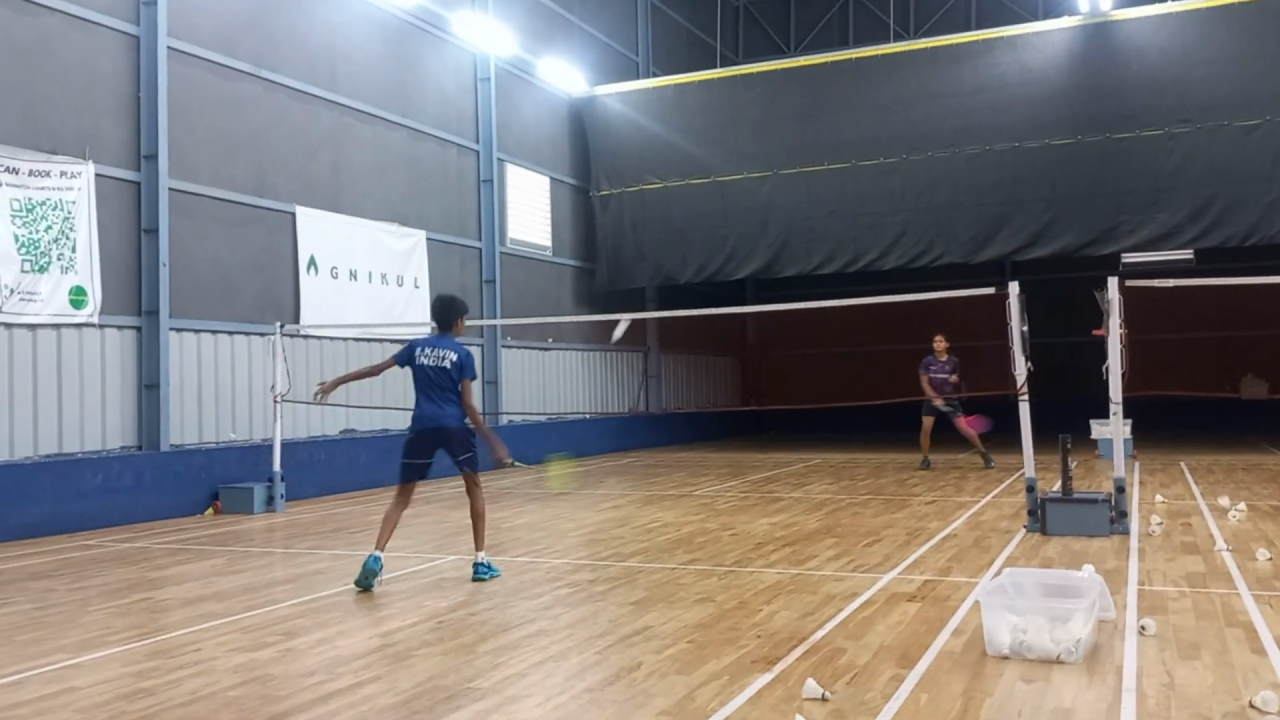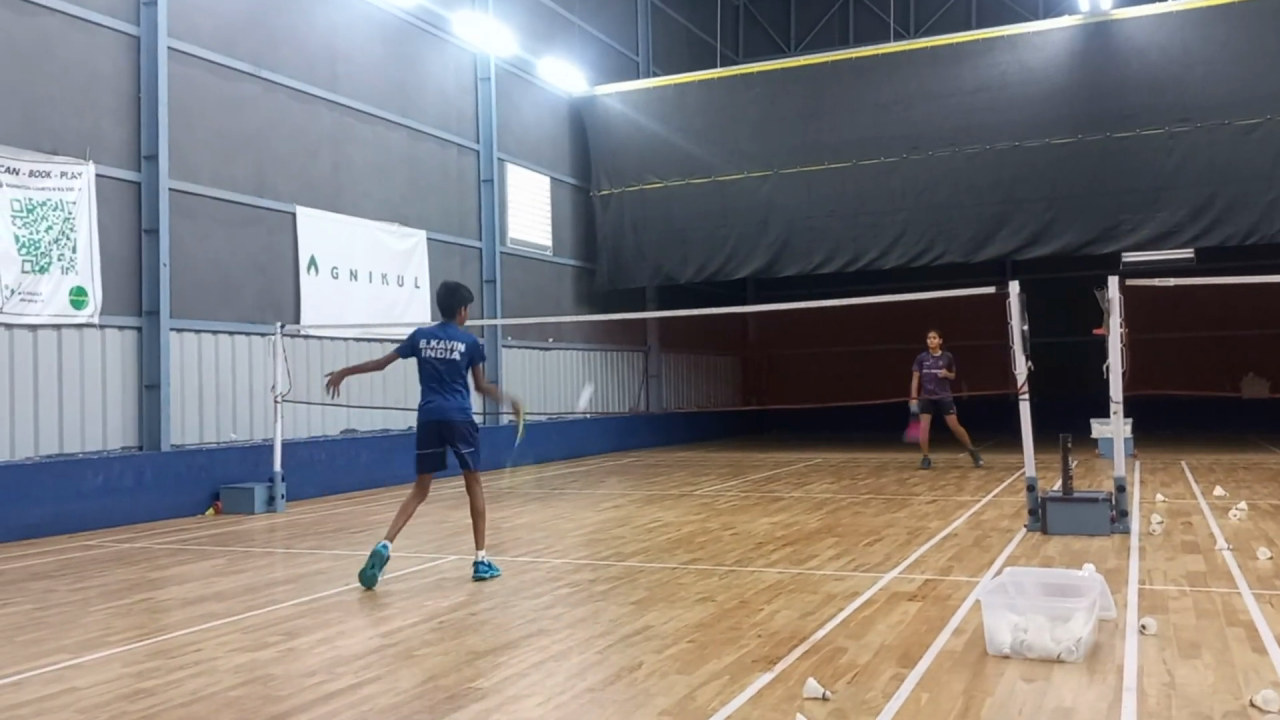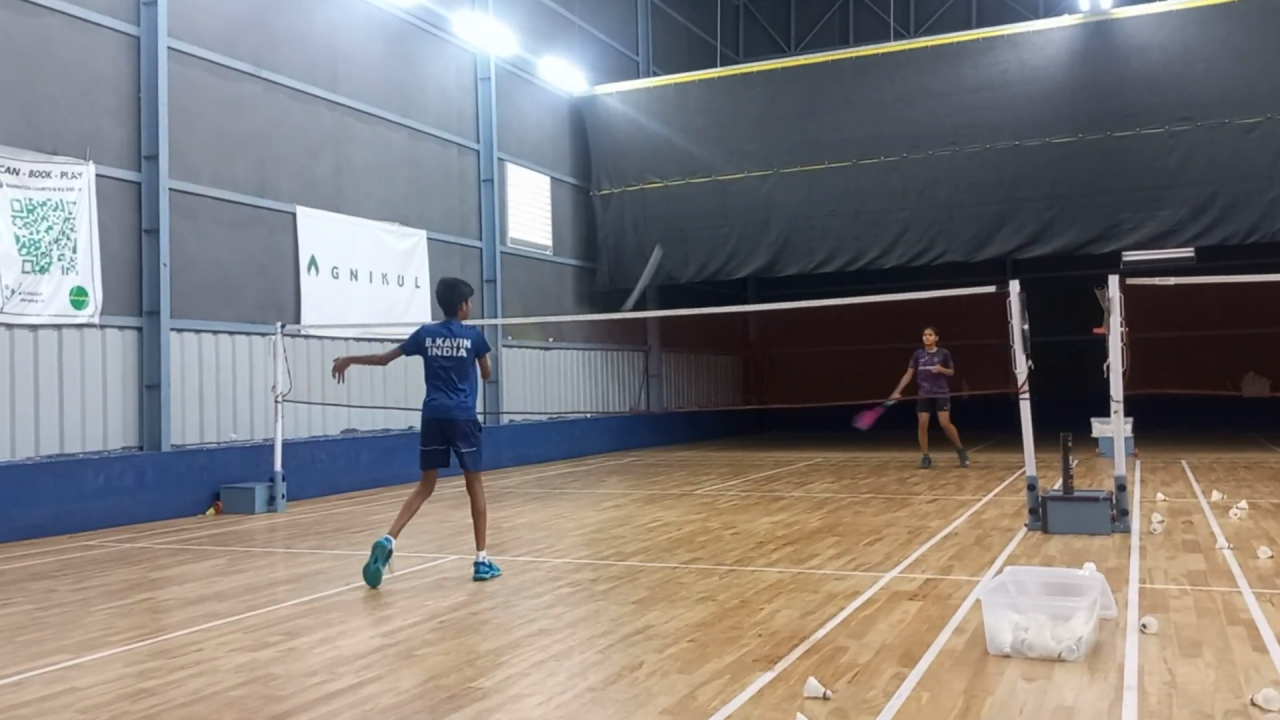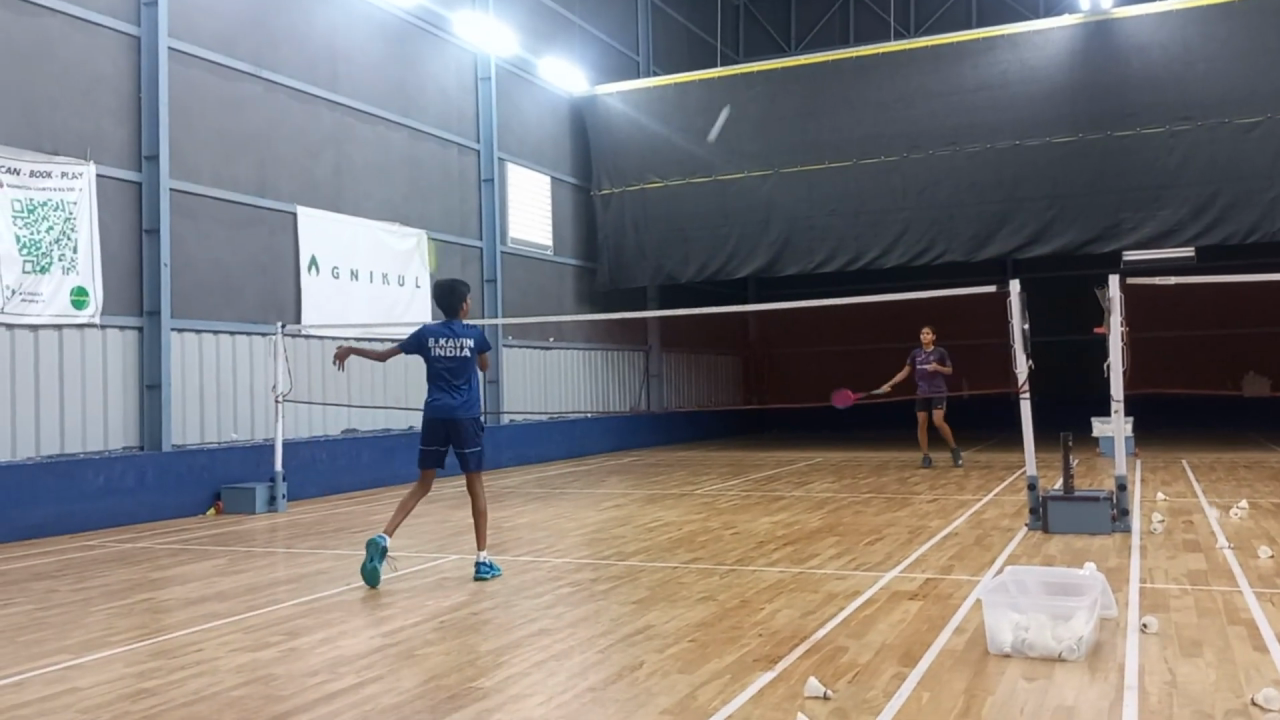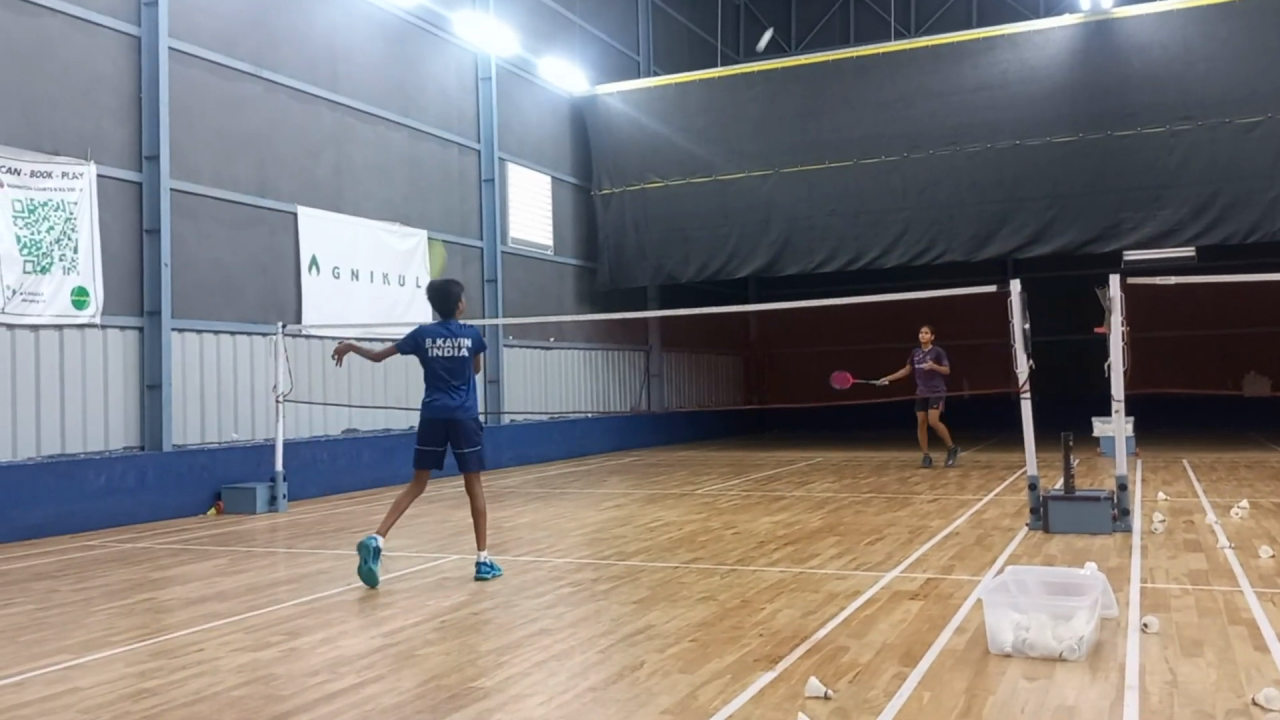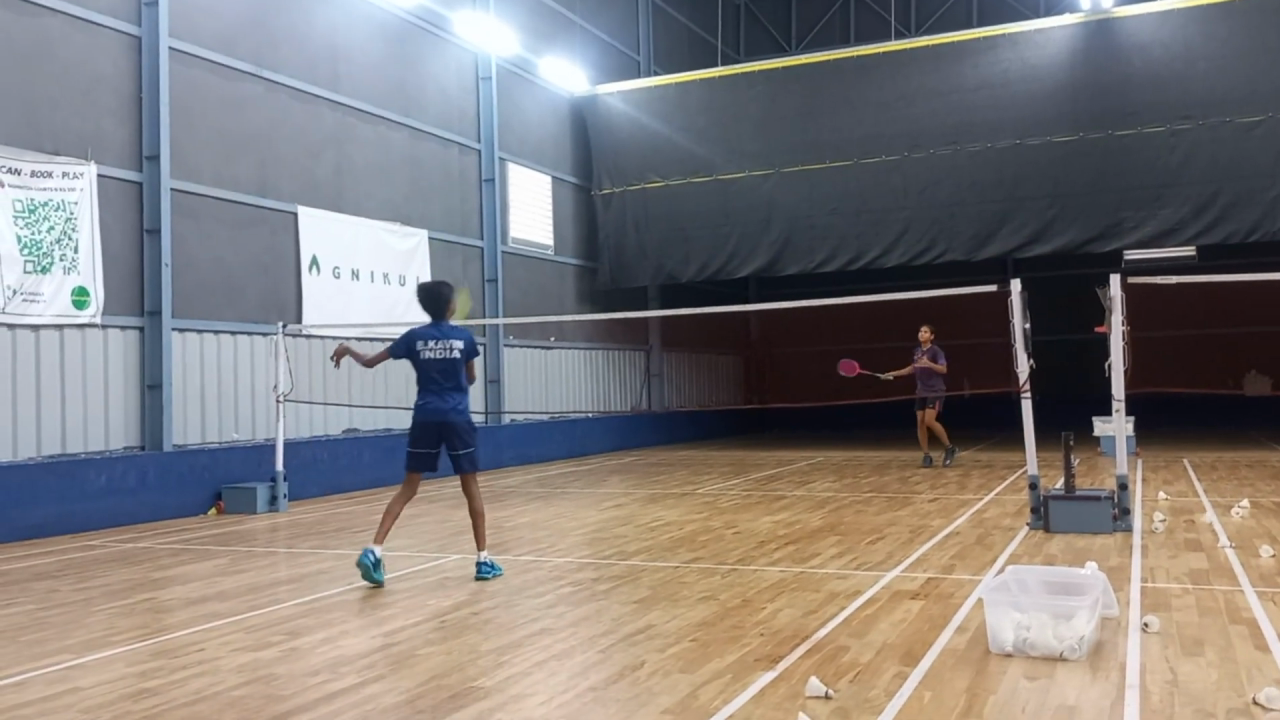
dt=0.1s
person 1, frame 1
left shoulder: (416, 347)
right shoulder: (463, 354)
left elbow: (375, 369)
right elbow: (469, 406)
left wrist: (336, 382)
right wrist: (495, 443)
left hip: (421, 427)
right hip: (454, 426)
left knee: (401, 498)
right knee: (474, 488)
left ankle: (376, 557)
right ankle: (480, 561)
person 1, frame 2
left shoulder: (420, 336)
right shoulder: (470, 342)
left elbow: (381, 363)
right elbow: (481, 387)
left wrist: (343, 373)
right wrist: (507, 399)
left hip: (428, 418)
right hip: (459, 418)
left knee: (420, 490)
right knee: (474, 486)
left ankle: (385, 545)
right ankle: (481, 560)
person 1, frame 3
left shoulder: (425, 333)
right shoulder: (474, 335)
left elbow: (384, 359)
right elbow: (486, 374)
left wrist: (348, 360)
right wrist: (485, 367)
left hip: (433, 416)
right hip: (463, 417)
left knee: (425, 486)
right knee: (475, 485)
left ankle: (387, 541)
right ankle: (482, 560)
person 1, frame 4
left shoulder: (426, 334)
right shoulder: (475, 334)
left elbow: (383, 355)
left wrist: (349, 350)
left hip: (434, 416)
right hip: (465, 417)
left knee: (422, 485)
right knee: (475, 485)
left ankle: (383, 538)
right ankle: (482, 560)
person 1, frame 5
left shoulder: (422, 334)
right shoulder: (471, 334)
left elbow: (377, 356)
left wrist: (349, 347)
left hip: (432, 417)
right hip: (464, 418)
left knee: (416, 485)
right knee: (474, 486)
left ankle: (375, 540)
right ankle: (483, 560)
person 1, frame 6
left shoulder: (414, 337)
right shoulder: (464, 337)
left elbow: (370, 362)
left wrist: (347, 350)
left hip: (424, 419)
right hip: (457, 420)
left knee: (408, 488)
right knee: (471, 487)
left ankle: (374, 550)
right ankle: (483, 560)
